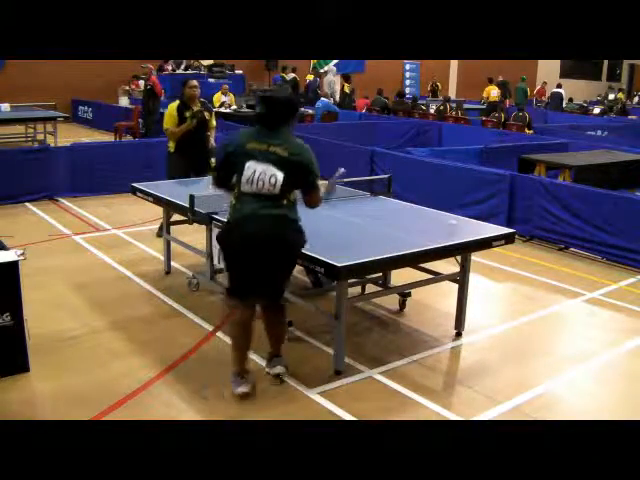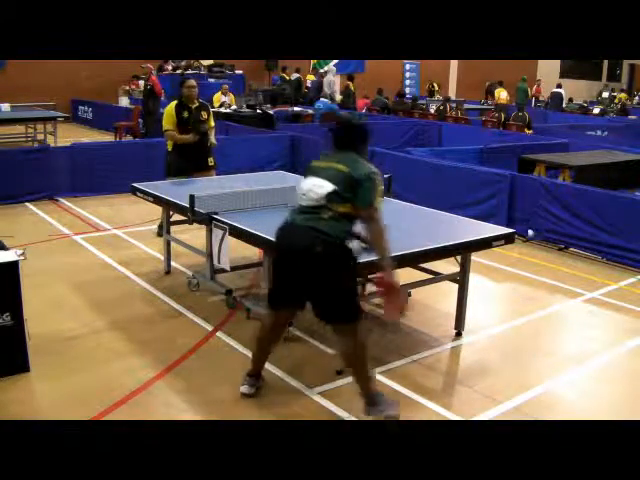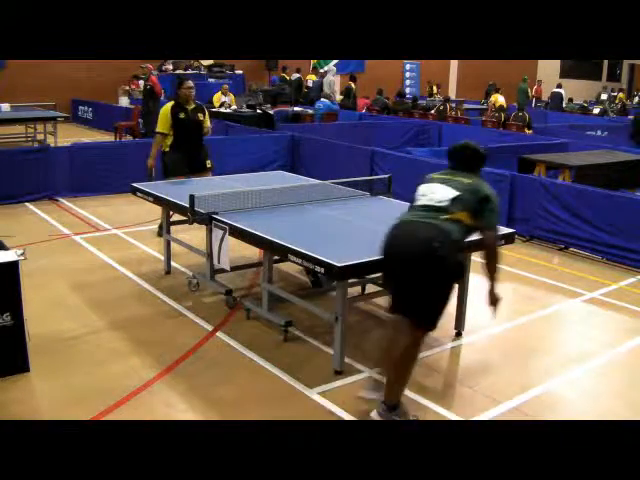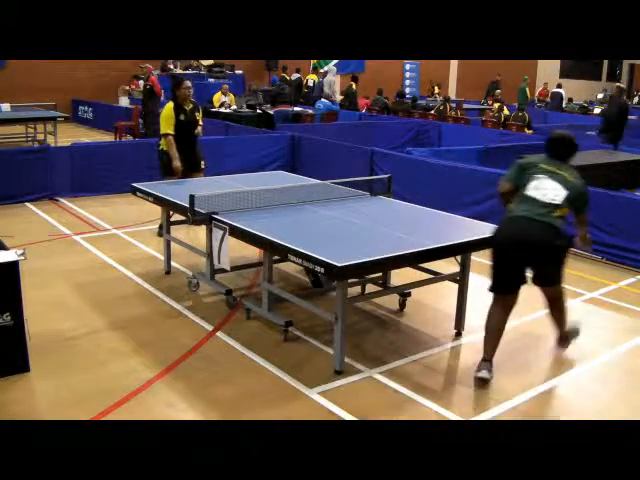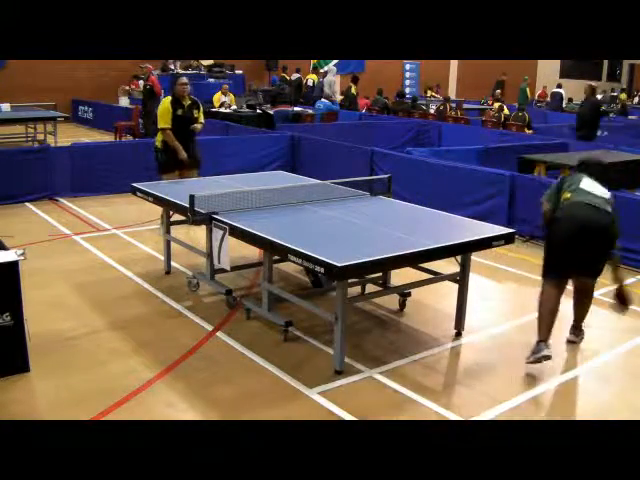
dt=0.5s
person 1, frame 1
left shoulder: (237, 141)
right shoulder: (299, 150)
left elbow: (219, 178)
right elbow: (313, 202)
right wrist: (323, 189)
left hip: (241, 229)
right hip: (279, 232)
left knee: (241, 301)
right knee: (272, 297)
left ankle: (241, 375)
right ankle: (276, 359)
person 1, frame 2
left shoulder: (316, 163)
right shoulder: (366, 172)
right elbow: (371, 221)
right wrist: (386, 266)
left hip: (288, 237)
right hip: (325, 248)
left knee: (279, 315)
right knee: (347, 326)
left ankle: (252, 378)
right ankle: (372, 401)
person 1, frame 3
left shoulder: (429, 179)
right shoulder: (483, 190)
right elbow: (490, 242)
right wrist: (492, 285)
left hip: (398, 238)
right hip: (436, 247)
left knee: (404, 314)
right knee: (414, 328)
left ankle: (386, 378)
right ankle: (389, 406)
person 1, frame 4
left shoulder: (527, 162)
right shoulder: (577, 182)
left elbow: (504, 190)
right elbow: (581, 217)
right wrist: (583, 234)
left hip: (510, 231)
right hip: (546, 239)
left knee: (503, 299)
right knee: (551, 288)
left ankle: (486, 362)
right ankle: (563, 335)
person 1, frame 5
left shoulder: (566, 179)
right shoulder: (607, 194)
left elbow: (546, 209)
right elbow: (614, 226)
left wrist: (553, 234)
right wrist: (615, 267)
left hip: (568, 220)
right hip: (601, 226)
left knee: (552, 284)
right knee: (585, 283)
left ankle: (542, 344)
right ankle: (576, 330)
person 2, frame 1
left shoulder: (206, 106)
right shoulder: (174, 108)
left elbow: (211, 126)
right elbow: (169, 133)
left wrist: (211, 139)
right wrist: (187, 126)
left hip: (203, 153)
right hip: (180, 154)
right ankle: (164, 224)
person 2, frame 2
left shoulder: (204, 106)
right shoulder: (173, 108)
left elbow: (210, 126)
right elbow: (168, 133)
left wrist: (211, 137)
right wrist: (185, 138)
left hip: (202, 152)
right hip: (179, 154)
right ankle: (163, 224)
person 2, frame 3
left shoulder: (201, 108)
right shoulder: (169, 109)
left elbow: (206, 128)
right elbow: (160, 135)
left wrist: (207, 130)
right wrist: (152, 157)
left hip: (198, 151)
right hip: (176, 153)
right ankle: (164, 223)
person 2, frame 4
left shoulder: (195, 106)
right shoulder: (170, 109)
right elbow: (168, 136)
left wrist: (199, 129)
right wrist: (175, 159)
left hip: (192, 150)
right hip: (173, 152)
person 2, frame 5
left shoulder: (195, 103)
right shoulder: (167, 103)
left elbow: (200, 121)
right elbow: (165, 130)
left wrist: (199, 126)
right wrist: (179, 150)
left hip: (189, 148)
right hip: (169, 149)
